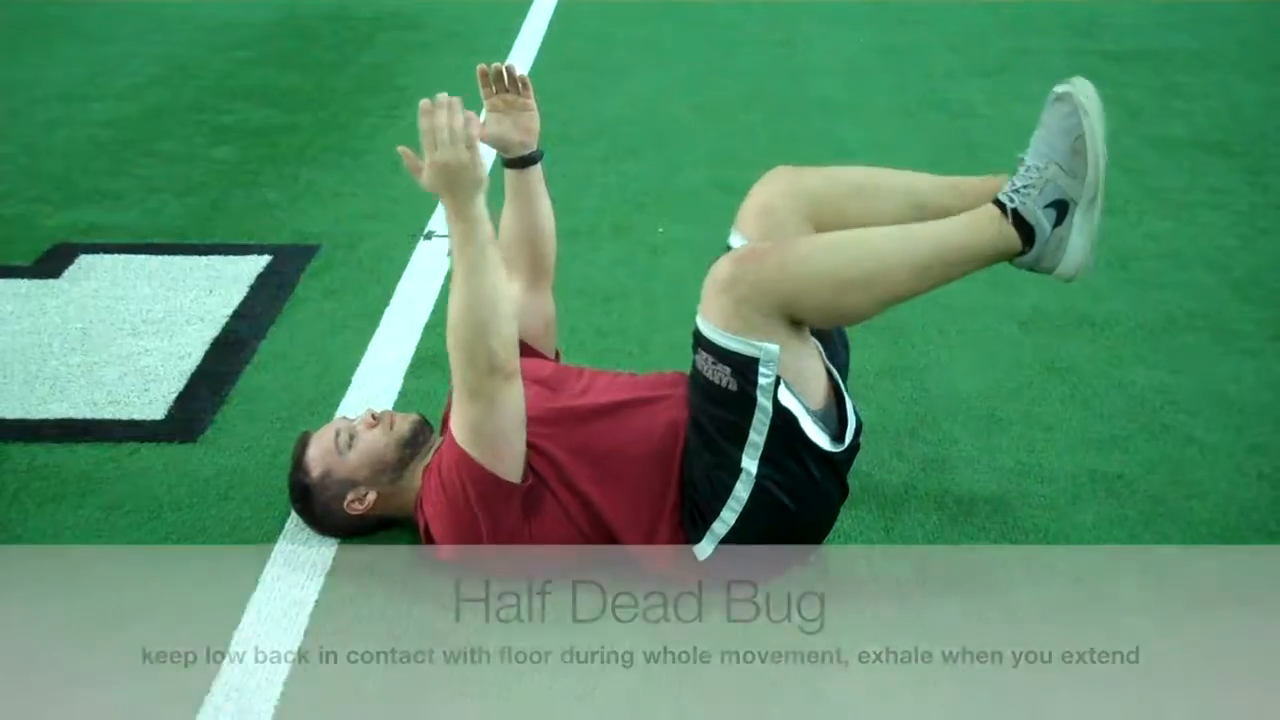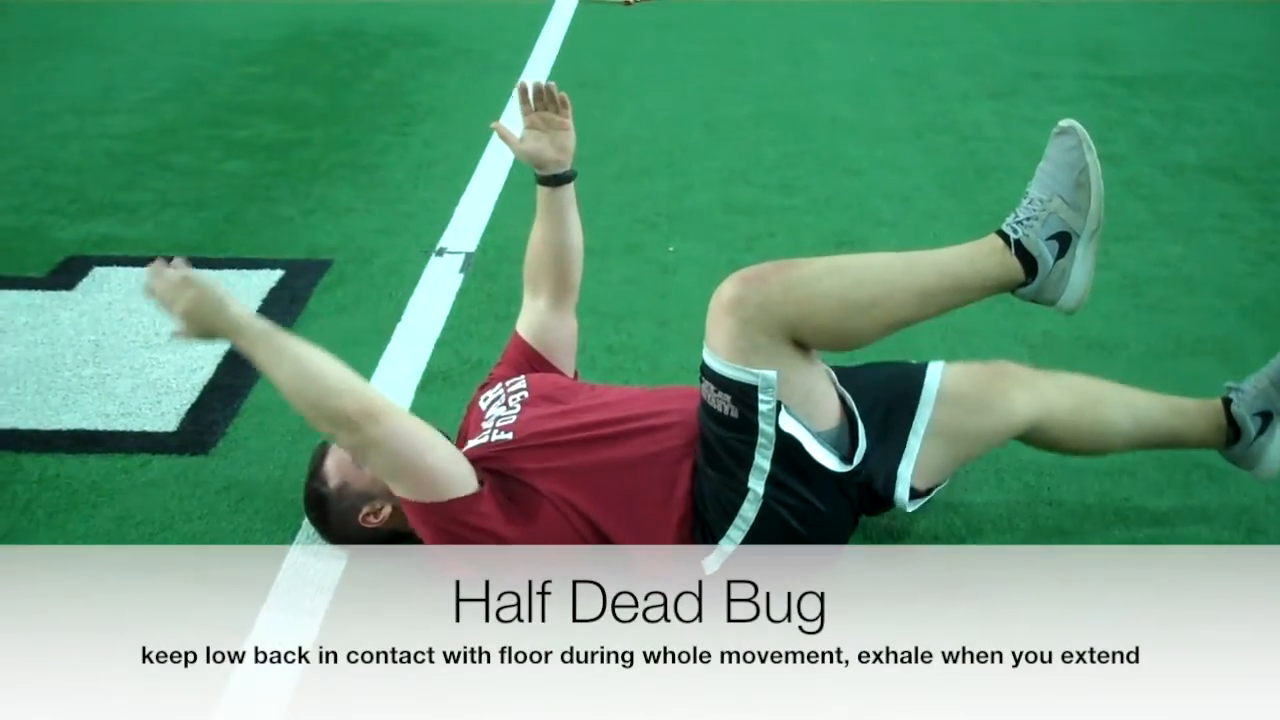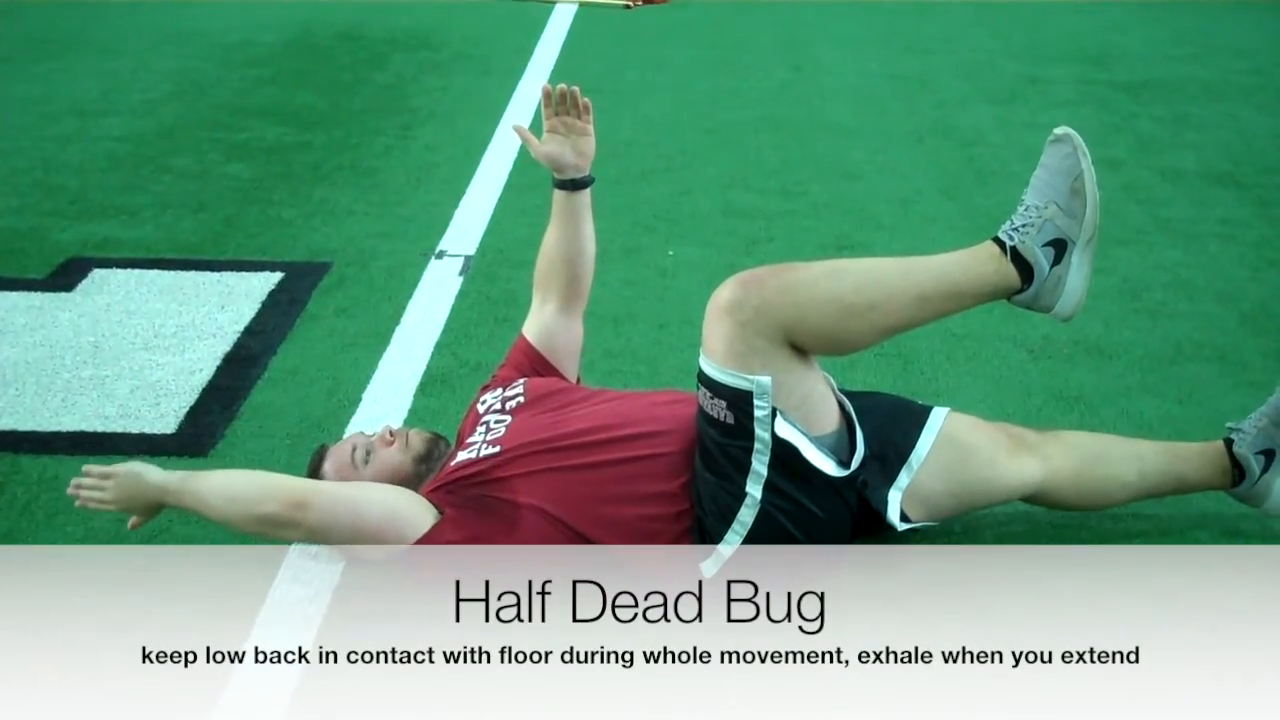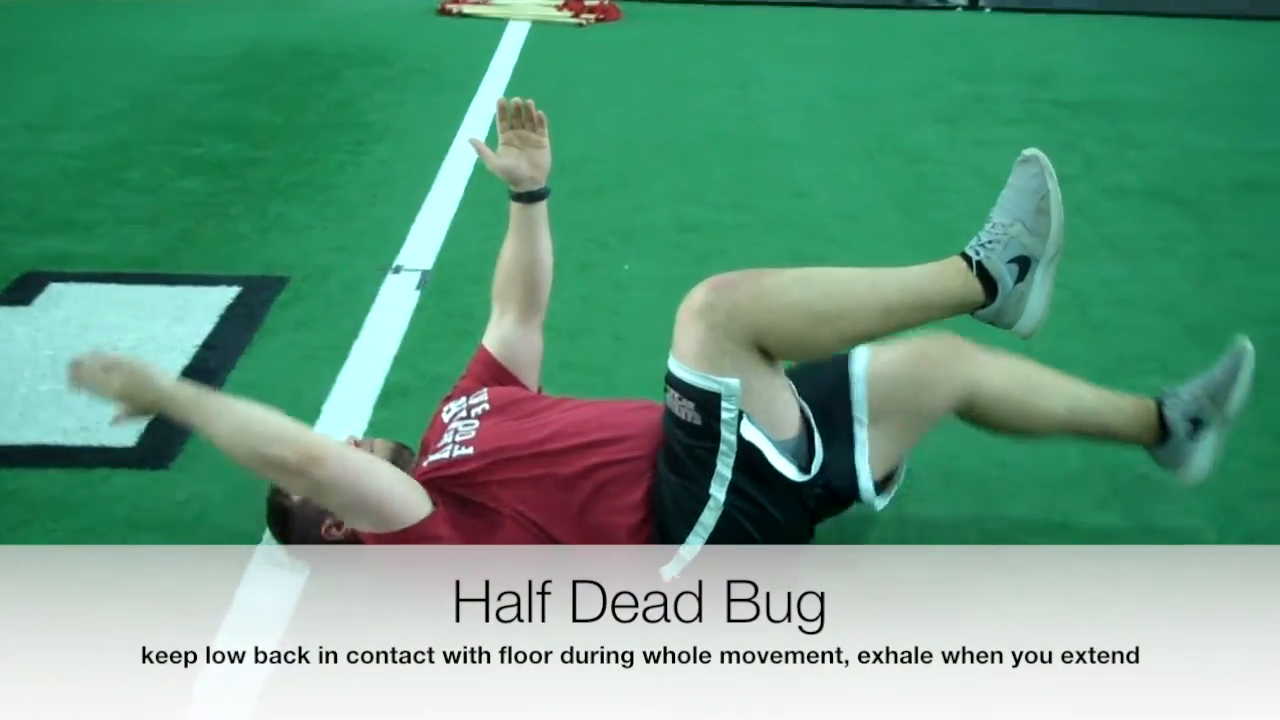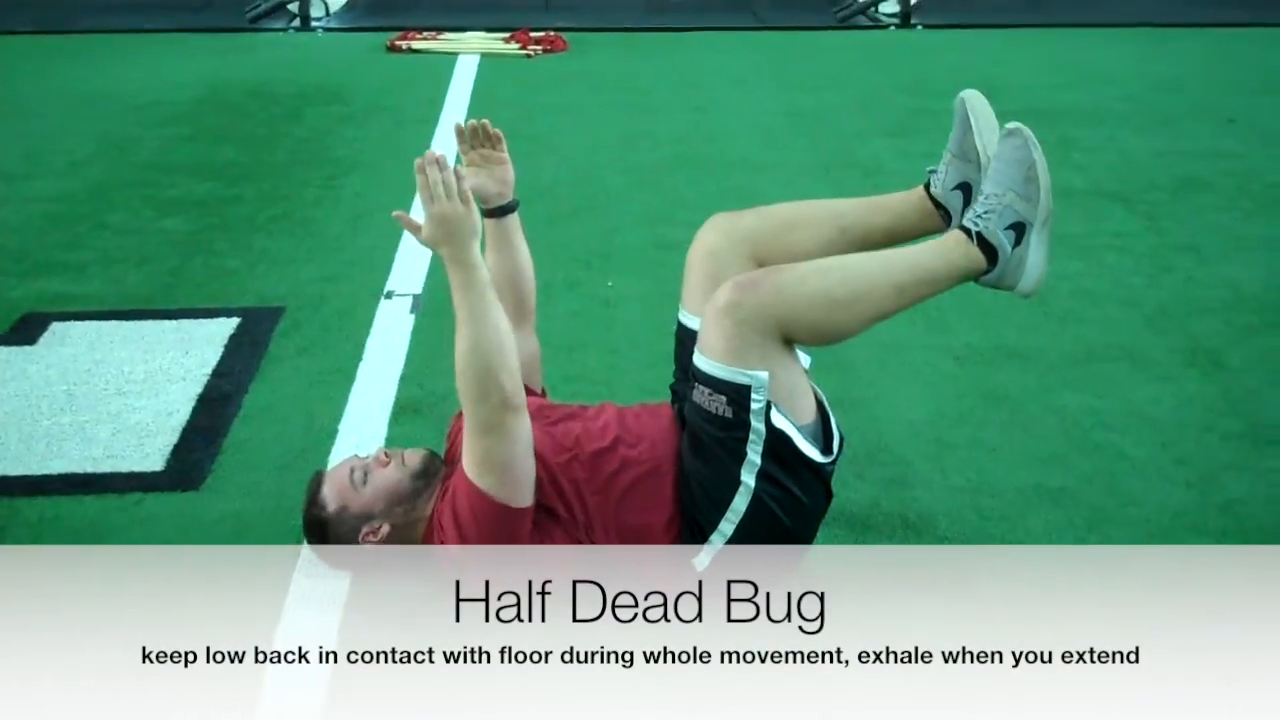
dt=1s
person 1, frame 1
left shoulder: (464, 419)
right shoulder: (461, 509)
left elbow: (530, 281)
right elbow: (490, 378)
left wrist: (520, 157)
right wrist: (465, 204)
left hip: (739, 428)
right hip: (750, 493)
left knee: (786, 194)
right knee: (746, 275)
left ankle: (1025, 215)
right ankle: (1024, 221)
person 1, frame 2
left shoulder: (499, 399)
right shoulder: (457, 522)
left elbow: (551, 295)
right elbow: (360, 411)
left wrist: (555, 175)
right wrist: (231, 320)
left hip: (775, 449)
right hip: (745, 513)
left knee: (1016, 387)
right knee: (748, 296)
right ankle: (1023, 252)
person 1, frame 3
left shoulder: (510, 395)
right shoulder: (446, 522)
left elbow: (561, 297)
right elbow: (293, 508)
left wrist: (571, 179)
right wrist: (161, 481)
left hip: (775, 457)
right hip: (745, 515)
left knee: (1020, 454)
right knee: (745, 299)
right ankle: (1022, 259)
person 1, frame 4
left shoulder: (461, 415)
right shoulder: (412, 531)
left elbow: (519, 312)
right elbow: (309, 457)
left wrist: (529, 193)
right wrist: (172, 398)
left hip: (727, 463)
right hip: (706, 528)
left knee: (940, 368)
right knee: (718, 303)
left ankle: (1159, 424)
right ankle: (987, 276)
person 1, frame 5
left shoulder: (468, 448)
right shoulder: (469, 532)
left elbow: (513, 322)
right elbow: (501, 408)
left wrist: (498, 208)
right wrist: (459, 257)
left hip: (696, 444)
right hip: (733, 513)
left knee: (725, 240)
right knee: (745, 301)
left ankle: (942, 203)
right ankle: (985, 245)
